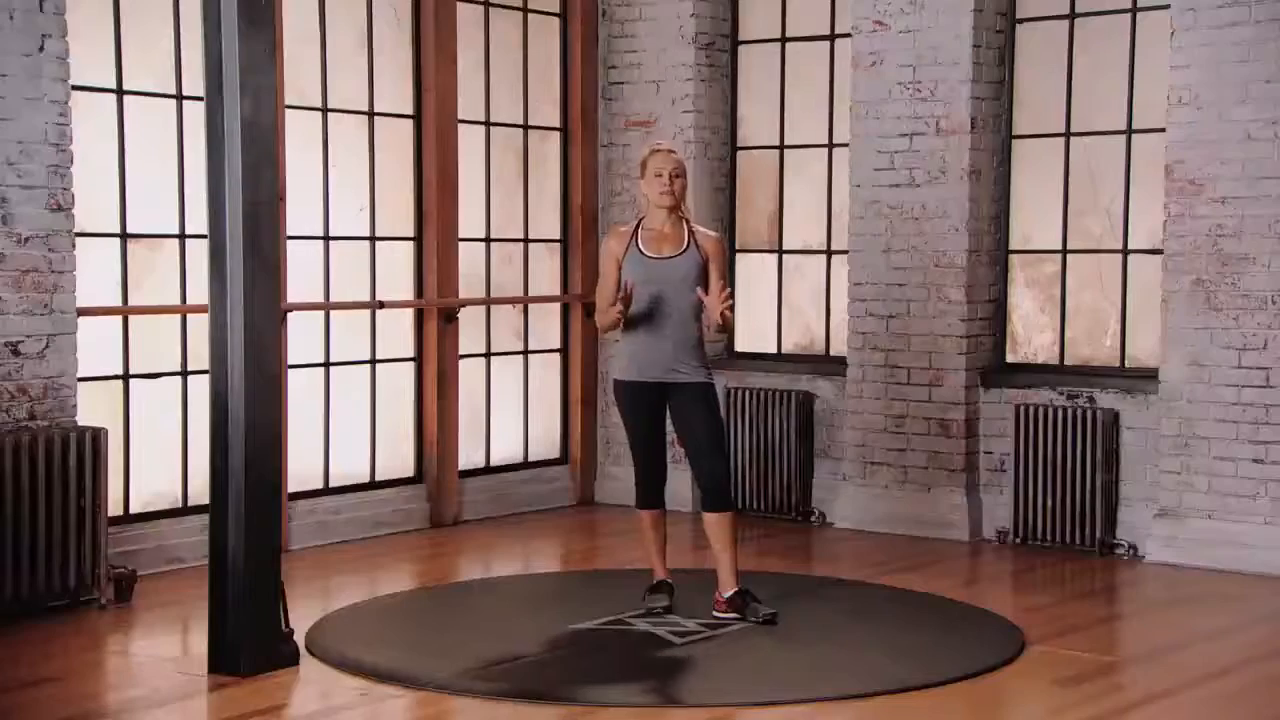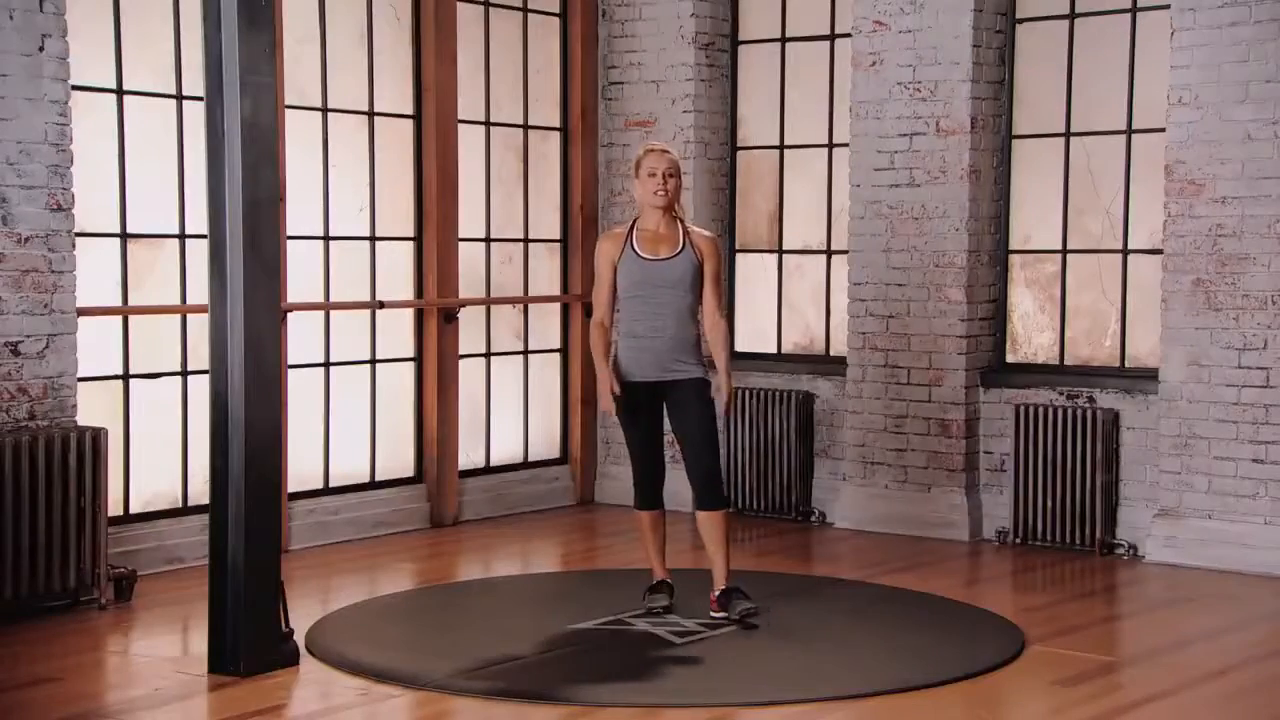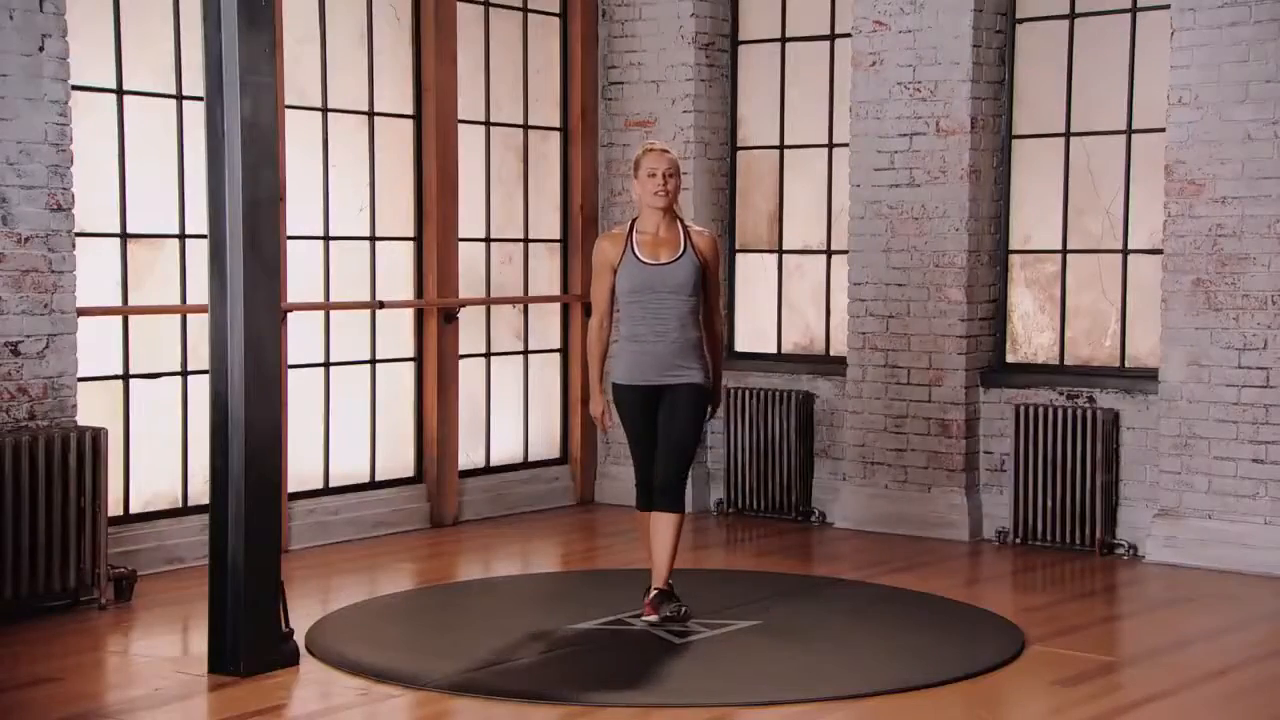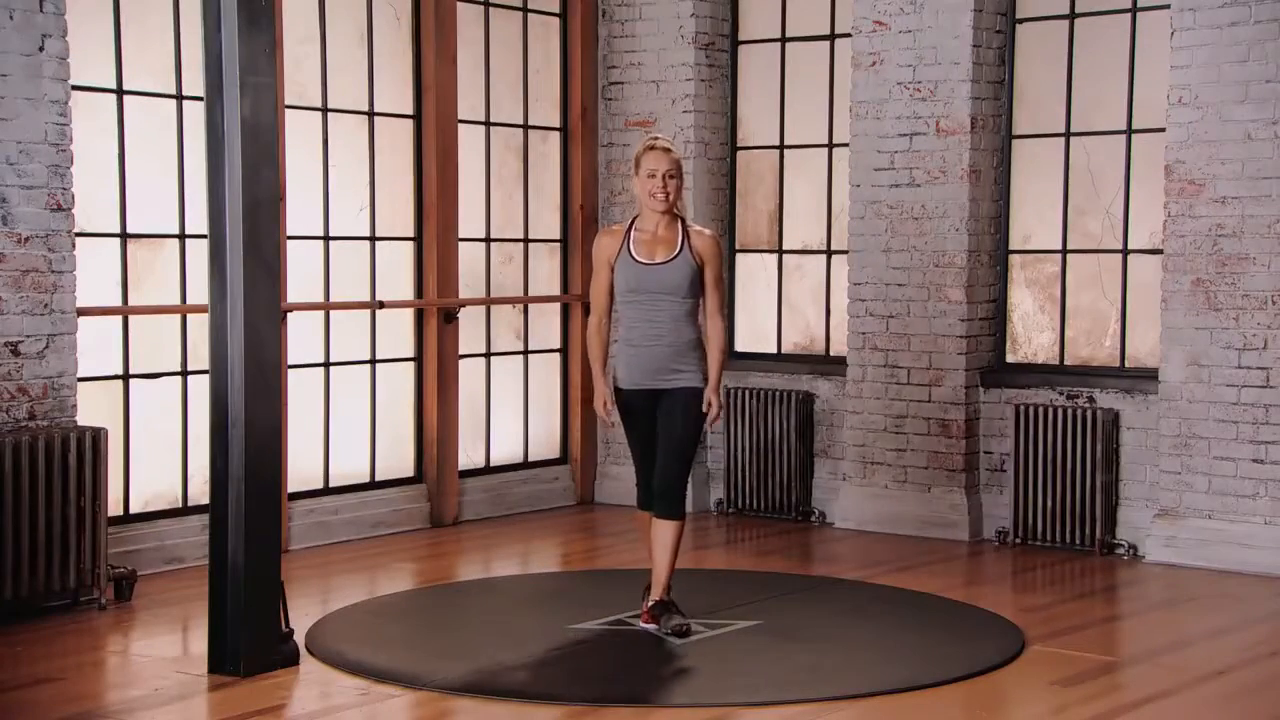
dt=0.4s
person 1, frame 1
left shoulder: (708, 243)
right shoulder: (619, 242)
left elbow: (718, 317)
right elbow: (601, 317)
left wrist: (719, 315)
right wrist: (614, 314)
left hip: (691, 375)
right hip: (637, 375)
left knee: (714, 476)
right knee: (650, 476)
left ankle: (729, 591)
right ankle: (660, 578)
person 1, frame 2
left shoulder: (702, 243)
right shoulder: (613, 244)
left elbow: (713, 317)
right elbow: (601, 319)
left wrist: (723, 373)
right wrist: (604, 371)
left hip: (687, 374)
right hip: (633, 375)
left knee: (706, 475)
right knee: (648, 478)
left ankle: (722, 588)
right ankle: (660, 578)
person 1, frame 3
left shoulder: (702, 243)
right shoulder: (612, 246)
left elbow: (712, 317)
right elbow: (600, 322)
left wrist: (717, 378)
right wrist: (595, 388)
left hip: (686, 378)
right hip: (632, 380)
left knee: (670, 480)
right knee: (648, 481)
left ankle: (659, 592)
right ankle: (657, 581)
person 1, frame 4
left shoulder: (702, 243)
right shoulder: (610, 242)
left elbow: (715, 320)
right elbow: (598, 319)
left wrist: (714, 384)
right wrist: (600, 380)
left hip: (685, 382)
right hip: (633, 381)
left knee: (671, 485)
right knee: (648, 483)
left ankle: (658, 599)
right ankle: (657, 578)
